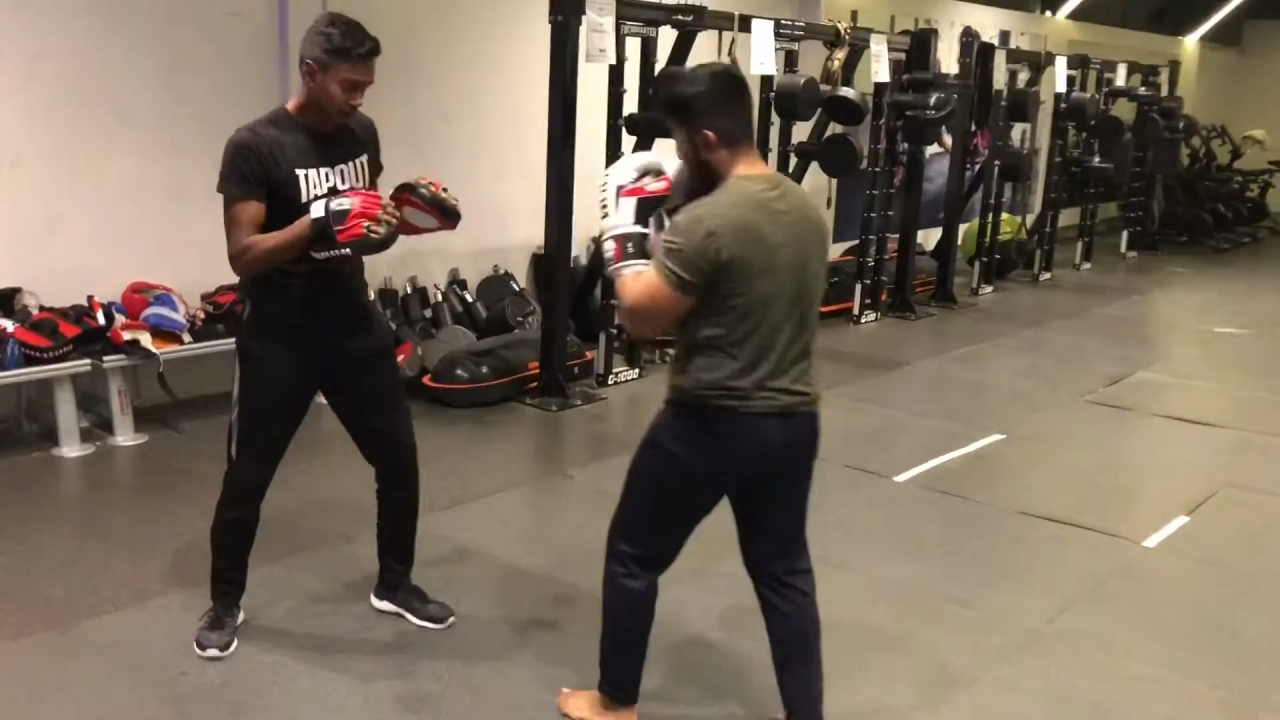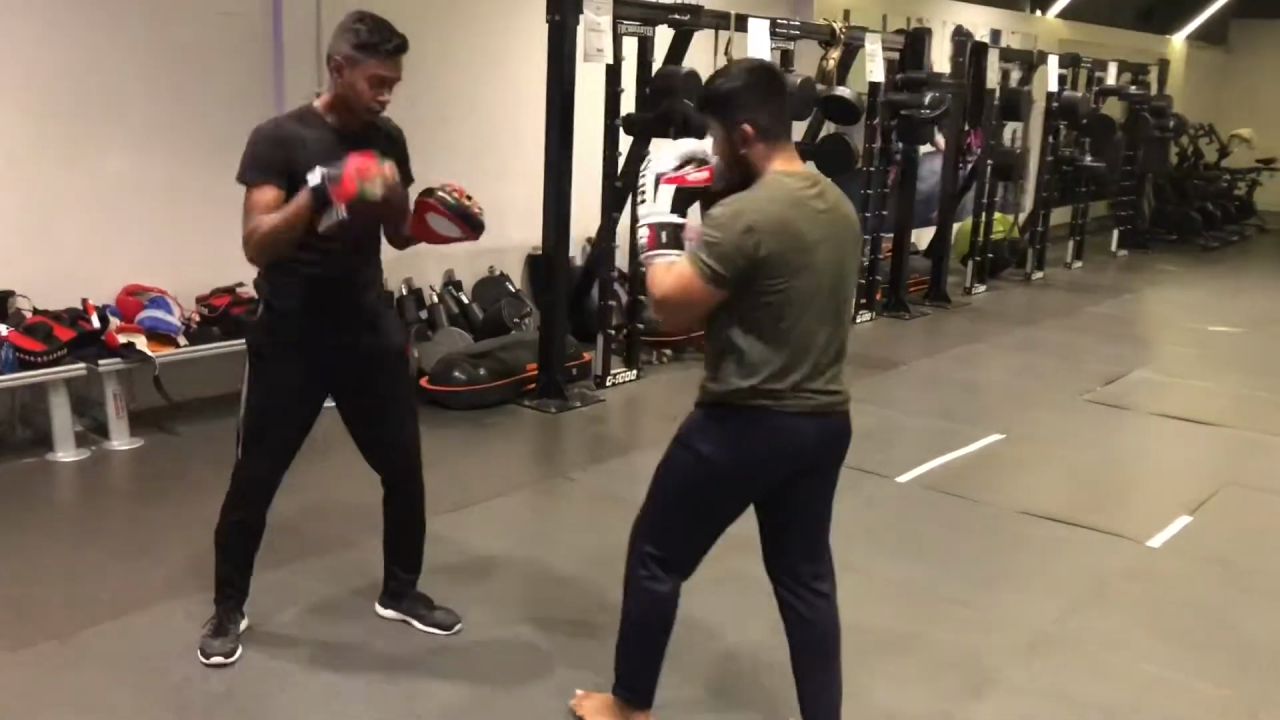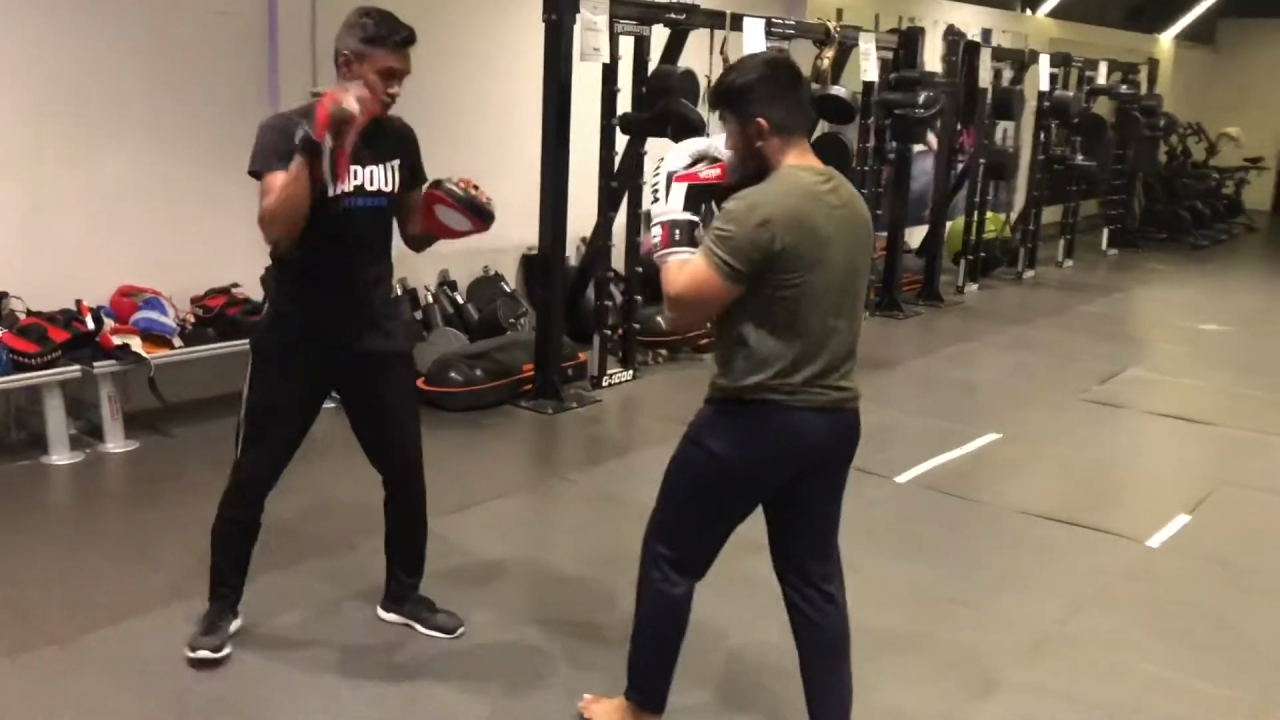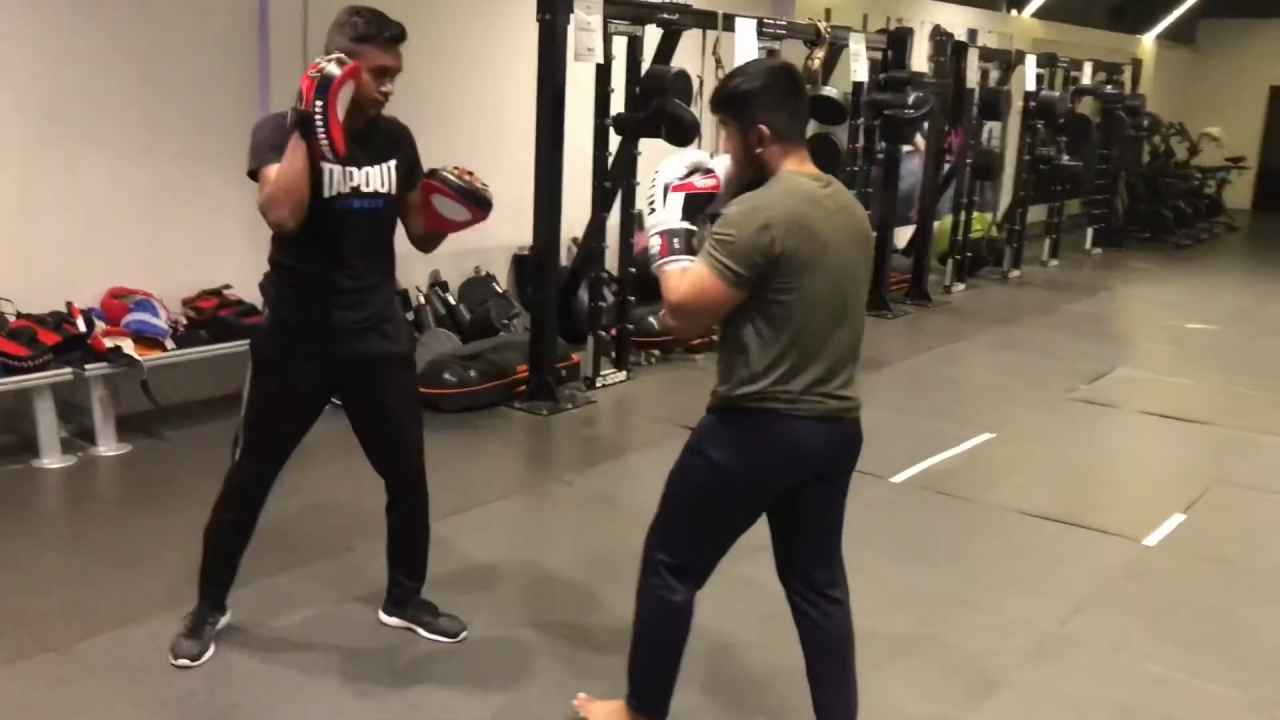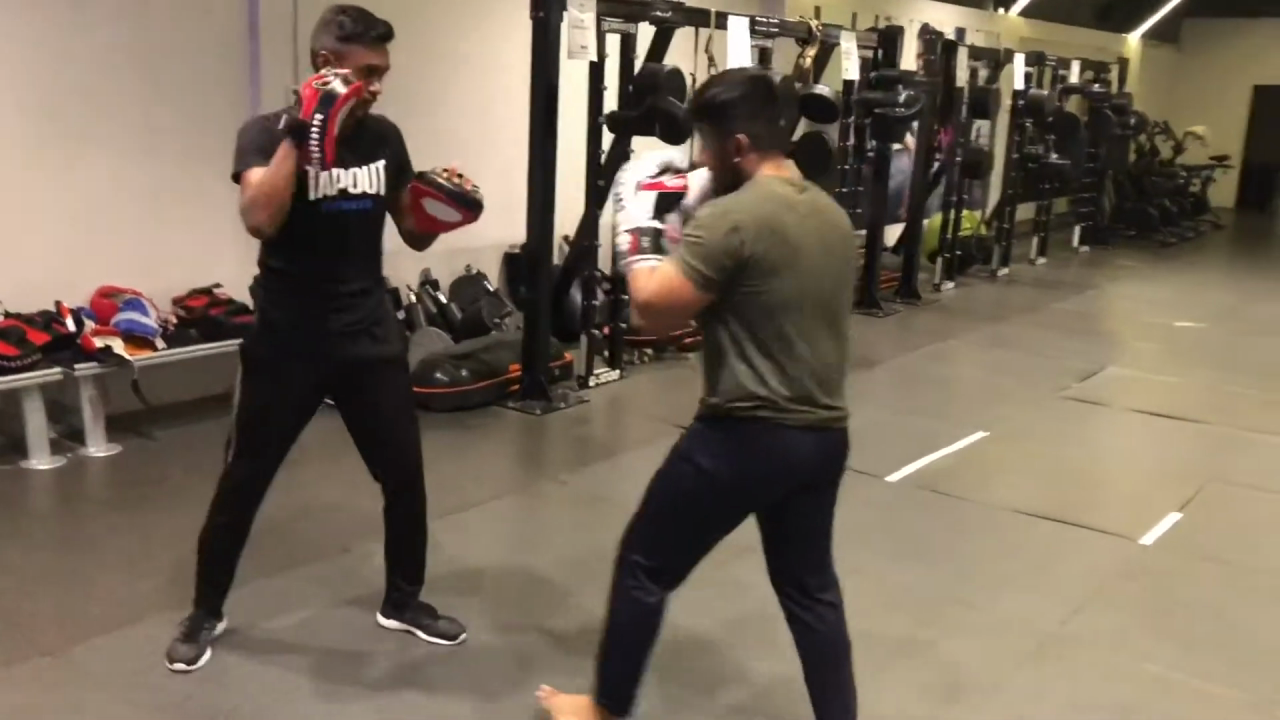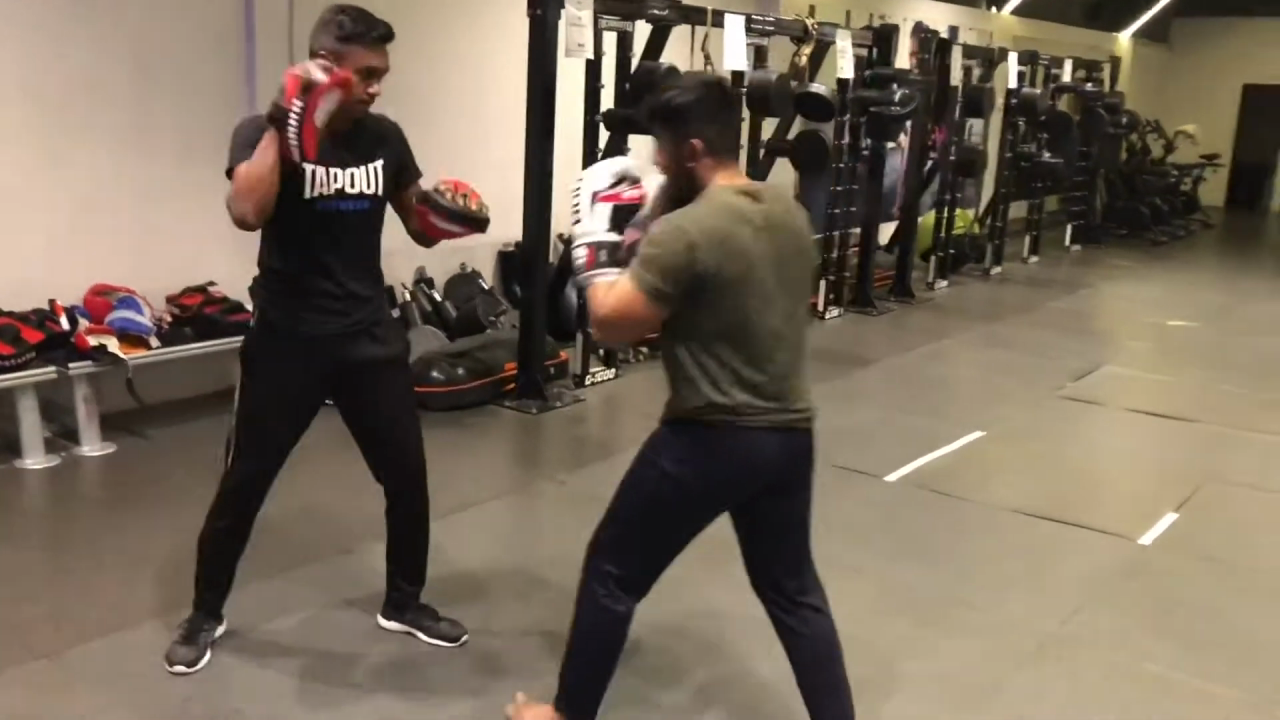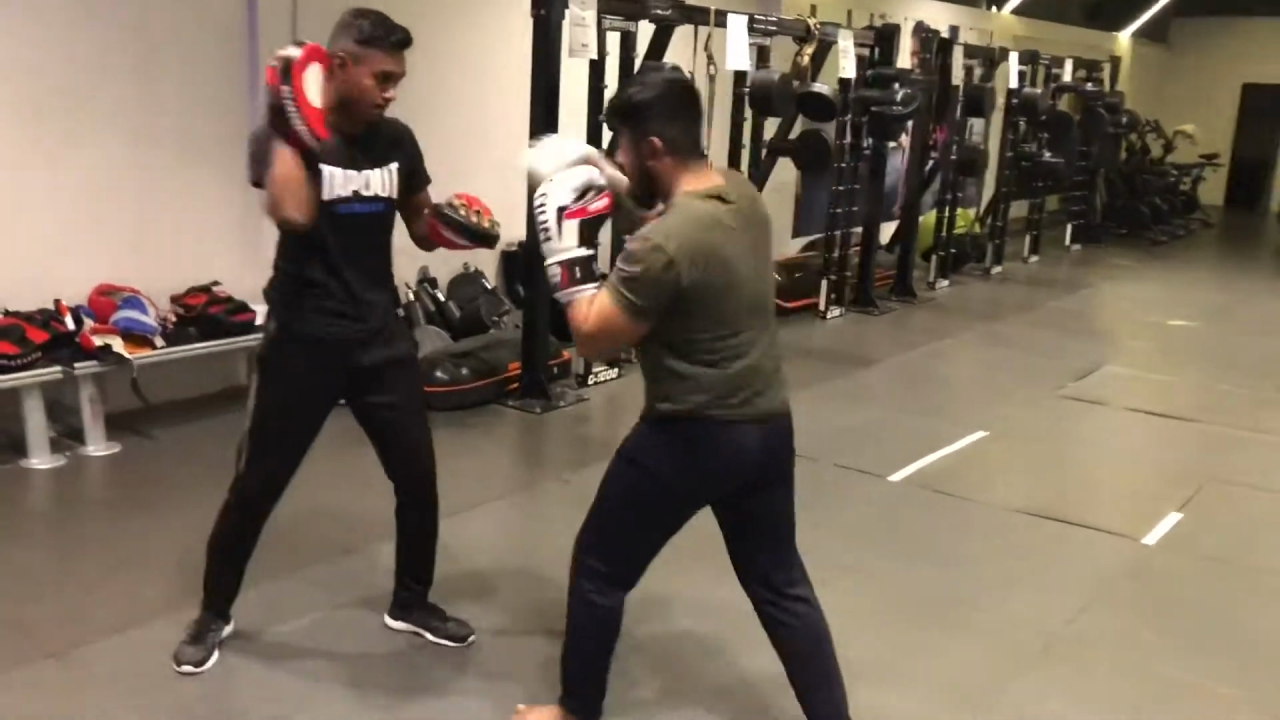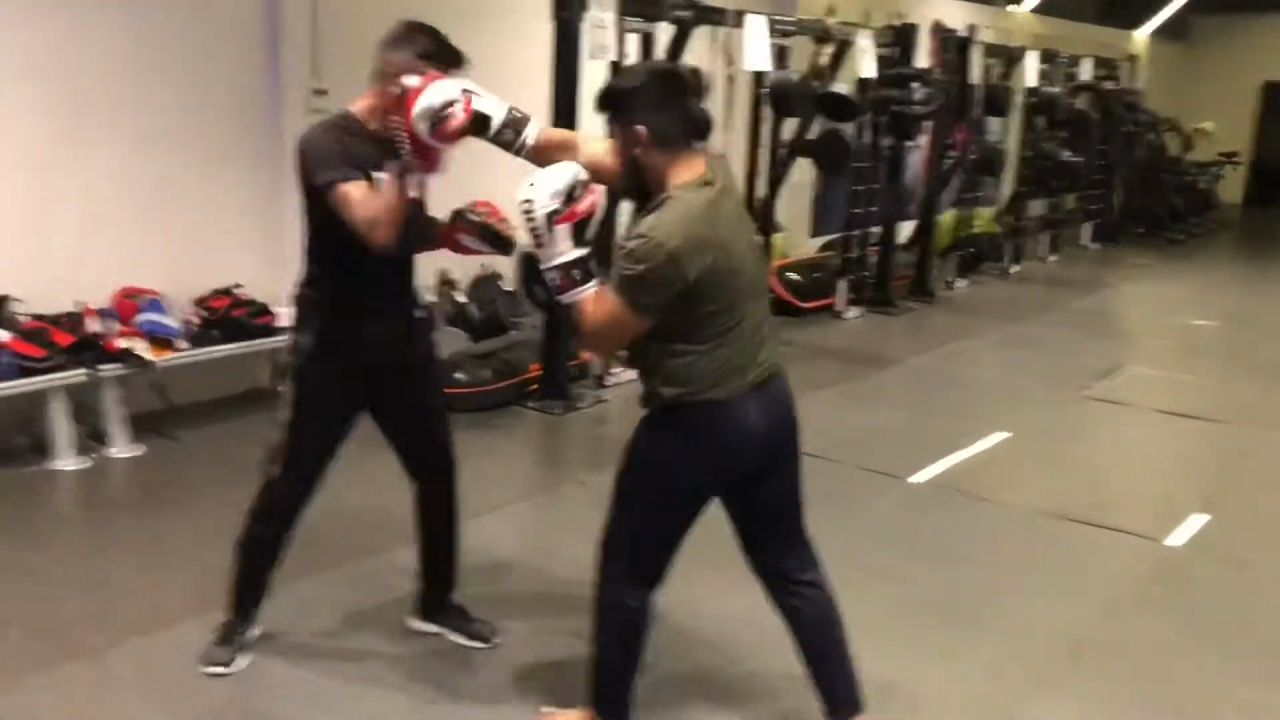
dt=0.1s
person 1, frame 1
left shoulder: (361, 133)
right shoulder: (255, 145)
right elbow: (243, 258)
left wrist: (404, 215)
right wrist: (319, 222)
left hip: (355, 326)
right hip: (278, 338)
left knee: (398, 458)
right knee: (247, 477)
left ankle: (394, 584)
right ankle: (224, 603)
person 1, frame 2
left shoulder: (387, 139)
right shoulder: (278, 138)
right elbow: (257, 246)
right wrist: (321, 188)
left hip: (370, 331)
right hip: (291, 337)
left knee: (403, 467)
right knee: (255, 478)
left ankle: (400, 590)
right ankle: (228, 610)
person 1, frame 3
left shoulder: (398, 139)
right shoulder: (285, 132)
left elbow: (415, 235)
right elbow: (277, 232)
left wrist: (449, 215)
right wrist: (318, 142)
left hip: (377, 331)
right hip: (296, 335)
left knee: (405, 469)
right knee: (254, 474)
left ankle: (402, 594)
right ankle: (222, 608)
person 1, frame 4
left shoulder: (395, 138)
right shoulder: (281, 131)
left elbow: (421, 236)
right elbow: (283, 215)
left wrist: (453, 207)
right wrist: (309, 119)
left hip: (378, 333)
right hip: (298, 336)
left knee: (407, 472)
right knee: (249, 478)
left ankle: (404, 598)
right ankle: (209, 608)
person 1, frame 5
left shoulder: (384, 137)
right shoulder: (267, 132)
left elbow: (413, 233)
right elbow: (262, 221)
right wrist: (299, 129)
left hip: (369, 336)
right hip: (288, 340)
left knee: (404, 474)
right knee: (243, 482)
left ankle: (402, 601)
right ankle: (205, 614)
person 1, frame 6
left shoulder: (385, 137)
right shoulder: (265, 132)
left elbow: (420, 229)
right elbow: (246, 213)
right wrist: (281, 119)
left hip: (369, 336)
right hip: (288, 339)
left knee: (406, 474)
right knee: (244, 483)
left ankle: (403, 602)
right ankle: (205, 615)
person 1, frame 7
left shoulder: (397, 140)
right shoulder: (281, 137)
left elbow: (423, 231)
right elbow: (295, 216)
right wrist: (288, 122)
left hip: (379, 338)
right hip: (303, 341)
left knee: (417, 474)
right knee: (258, 485)
left ankle: (411, 601)
right ankle: (214, 615)
person 1, frame 8
left shoulder: (407, 143)
right shoulder: (325, 143)
right elbow: (378, 231)
left wrist: (459, 230)
right wrist: (407, 155)
left hip: (401, 339)
right hip: (333, 347)
left knee: (438, 474)
right knee: (287, 488)
left ankle: (435, 603)
right ankle: (241, 617)
person 2, frame 1
left shoulder: (709, 221)
right shoulder: (804, 207)
left elbow: (641, 314)
left wrist: (625, 225)
right wrist: (678, 194)
left hip: (709, 424)
right hip: (792, 422)
left knee: (633, 557)
right knee: (784, 571)
person 2, frame 2
left shoulder: (746, 216)
right shoulder: (838, 206)
left elbow: (670, 306)
left wrist: (657, 214)
right wrist: (712, 188)
left hip: (744, 425)
right hip: (824, 423)
left knee: (656, 559)
right knee: (806, 576)
person 2, frame 3
left shoulder: (759, 209)
right shoulder: (849, 202)
left elbow: (685, 304)
left wrist: (670, 216)
right wrist: (725, 188)
left hip: (753, 421)
right hip: (833, 421)
left knee: (669, 560)
right knee: (814, 579)
person 2, frame 4
left shoulder: (760, 215)
right shoulder: (850, 209)
left elbow: (686, 312)
left wrist: (666, 226)
left hip: (756, 429)
right hip: (835, 428)
left knee: (669, 566)
right knee: (818, 584)
person 2, frame 5
left shoulder: (732, 218)
right shoulder: (833, 216)
left elbow: (654, 309)
left wrist: (636, 223)
left hip: (743, 437)
right hip: (823, 436)
left knee: (645, 568)
right knee: (810, 589)
person 2, frame 6
left shoulder: (686, 232)
right shoulder: (787, 215)
left elbow: (610, 321)
left wrist: (597, 231)
right wrist: (660, 199)
left hip: (708, 442)
right hip: (788, 436)
left knee: (612, 574)
right knee: (794, 588)
person 2, frame 7
left shoulder: (664, 243)
right shoulder: (741, 194)
left elbow: (593, 335)
left wrist: (567, 242)
right wrist: (583, 162)
left hip: (689, 438)
right hip: (767, 427)
left knee: (600, 569)
right knee: (779, 582)
person 2, frame 8
left shoulder: (664, 238)
right shoulder: (712, 172)
left elbow: (601, 333)
right elbow: (591, 156)
left wrist: (560, 244)
right wrist: (493, 118)
left hip: (693, 424)
right hip: (766, 404)
left knee: (627, 572)
right knee: (789, 564)
